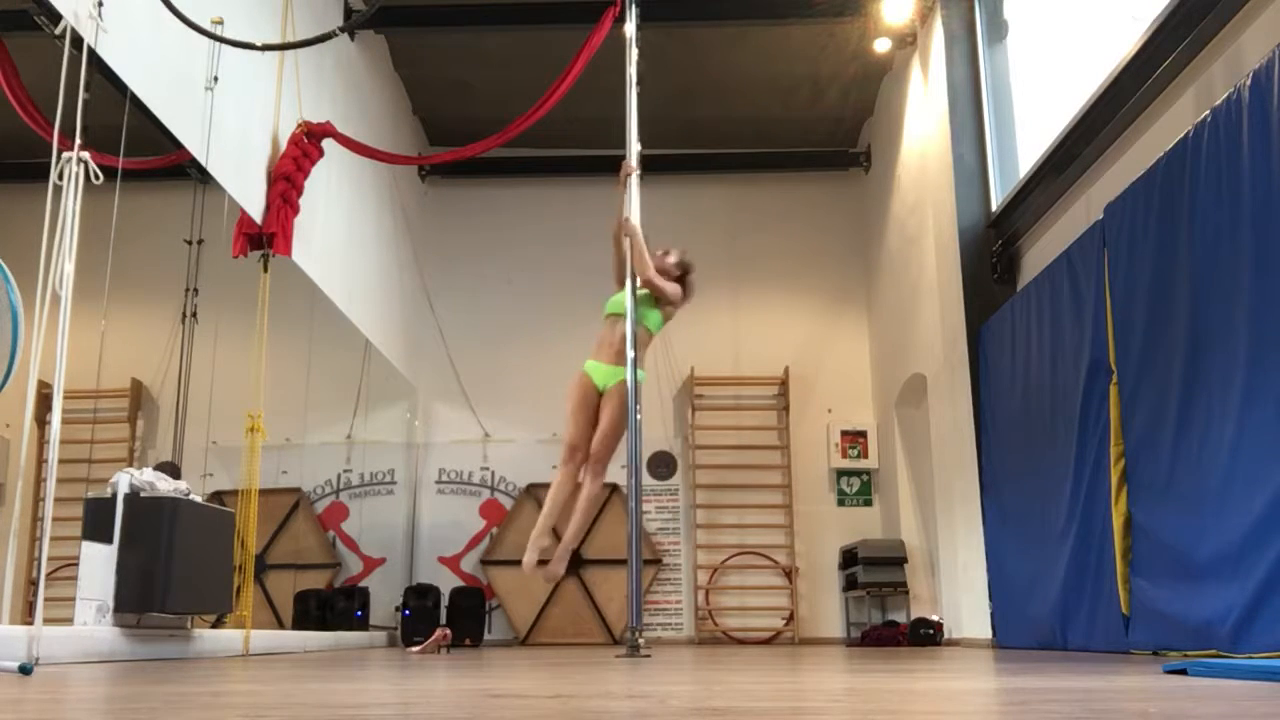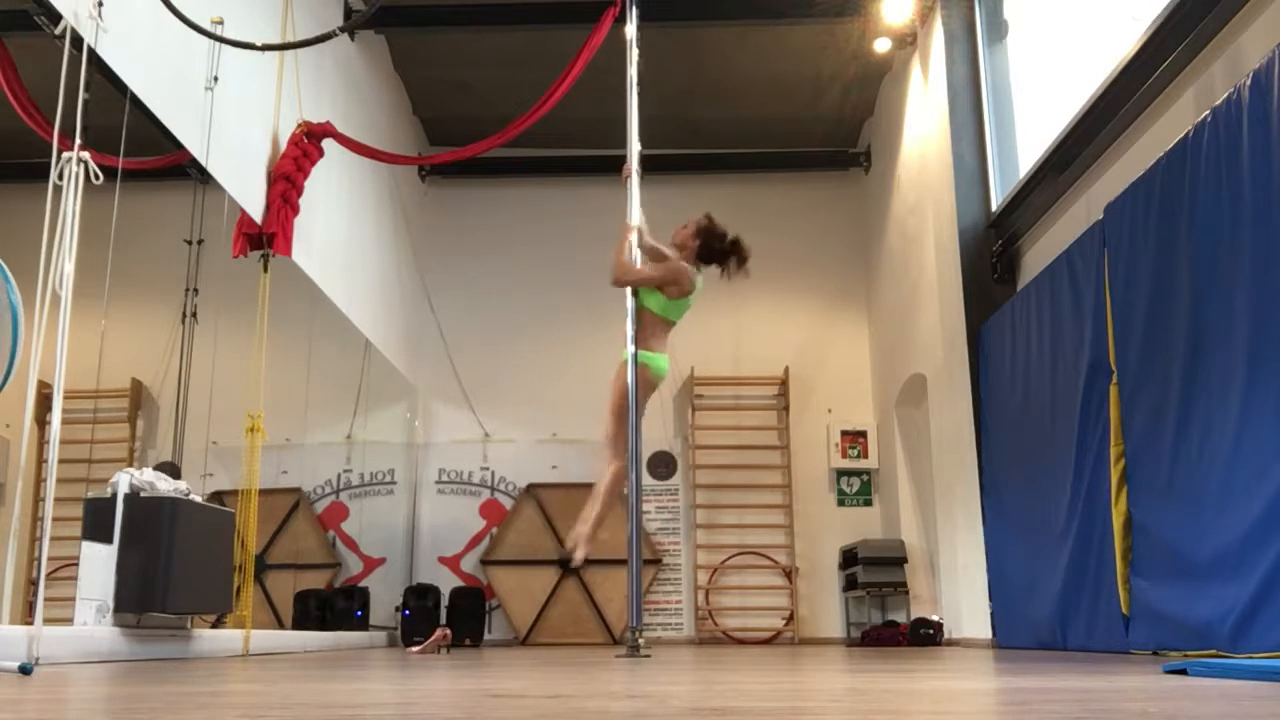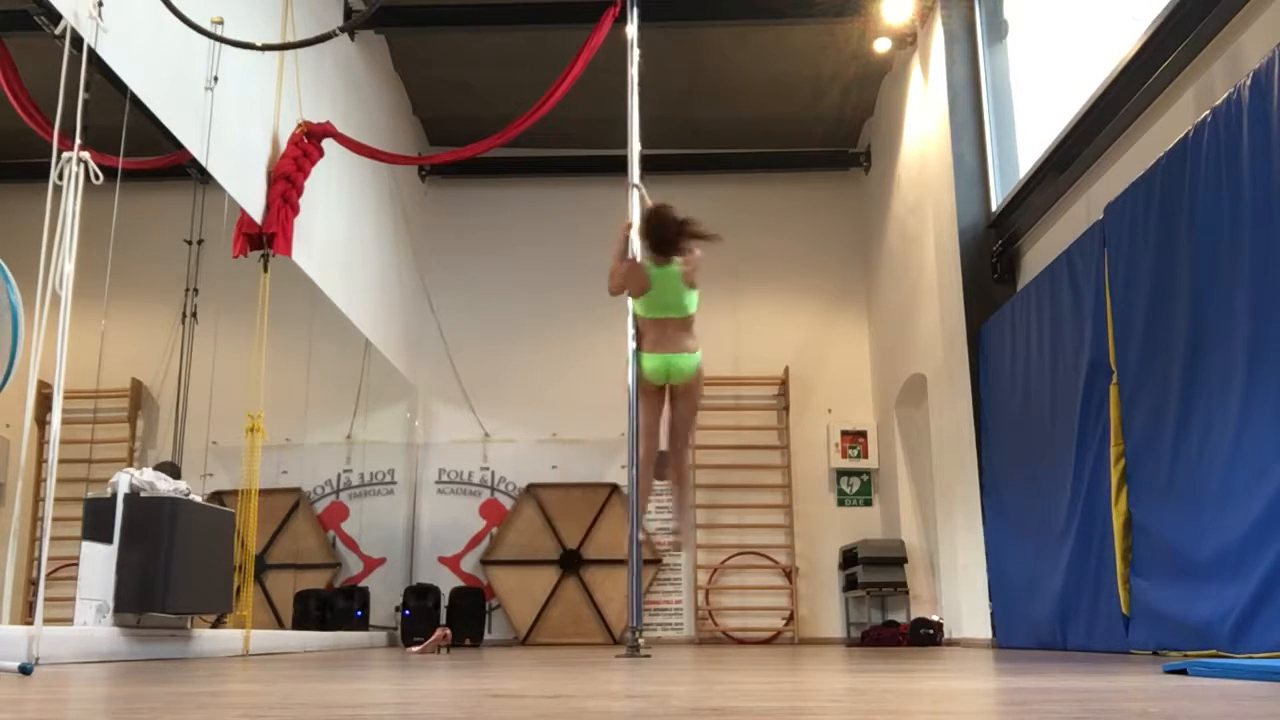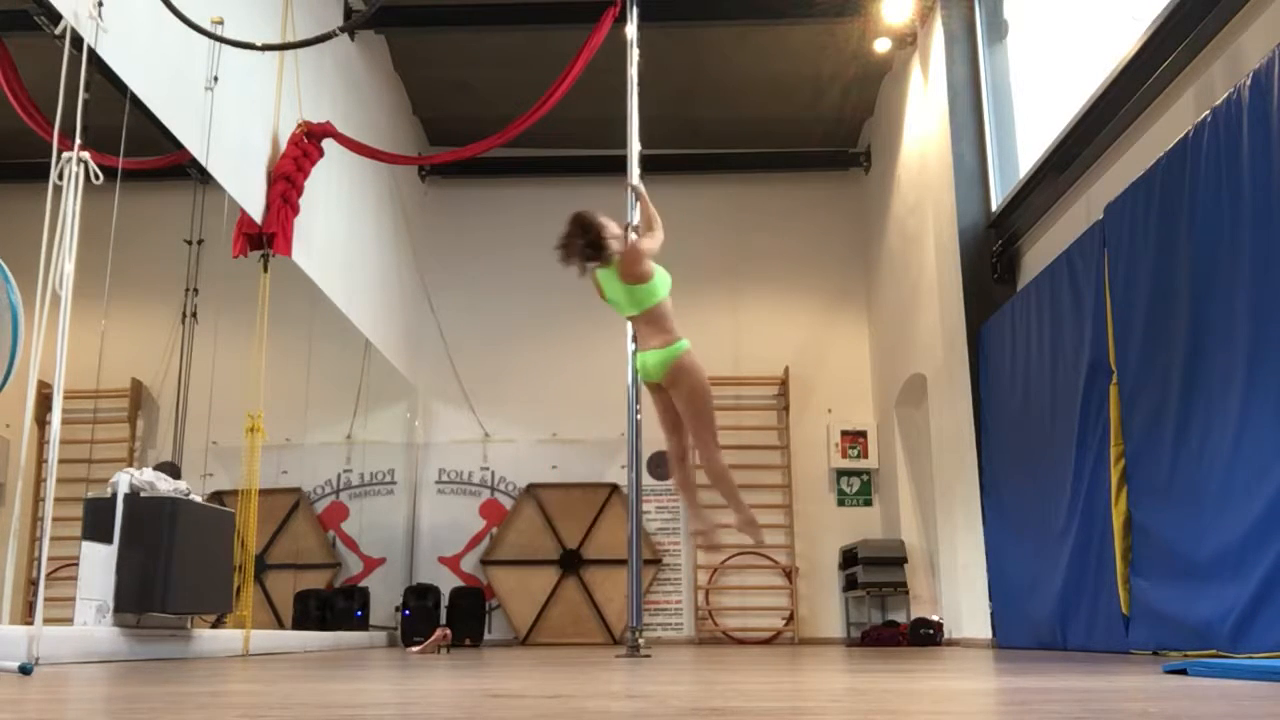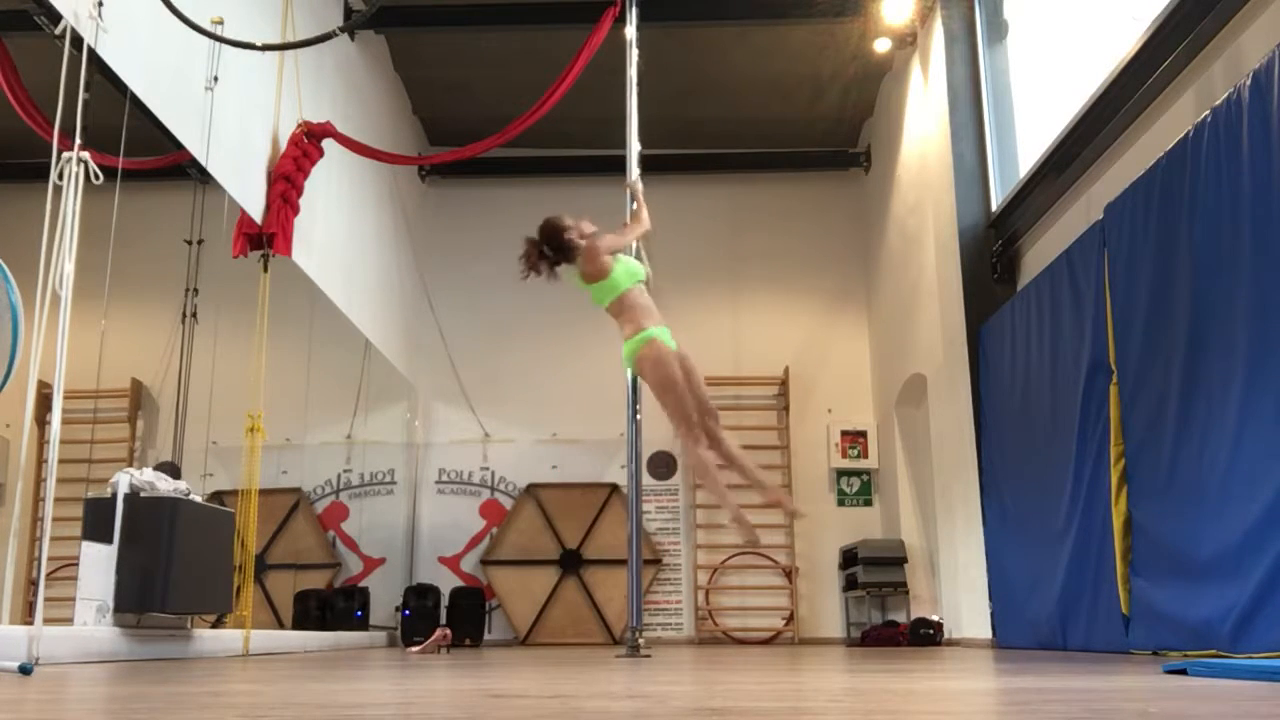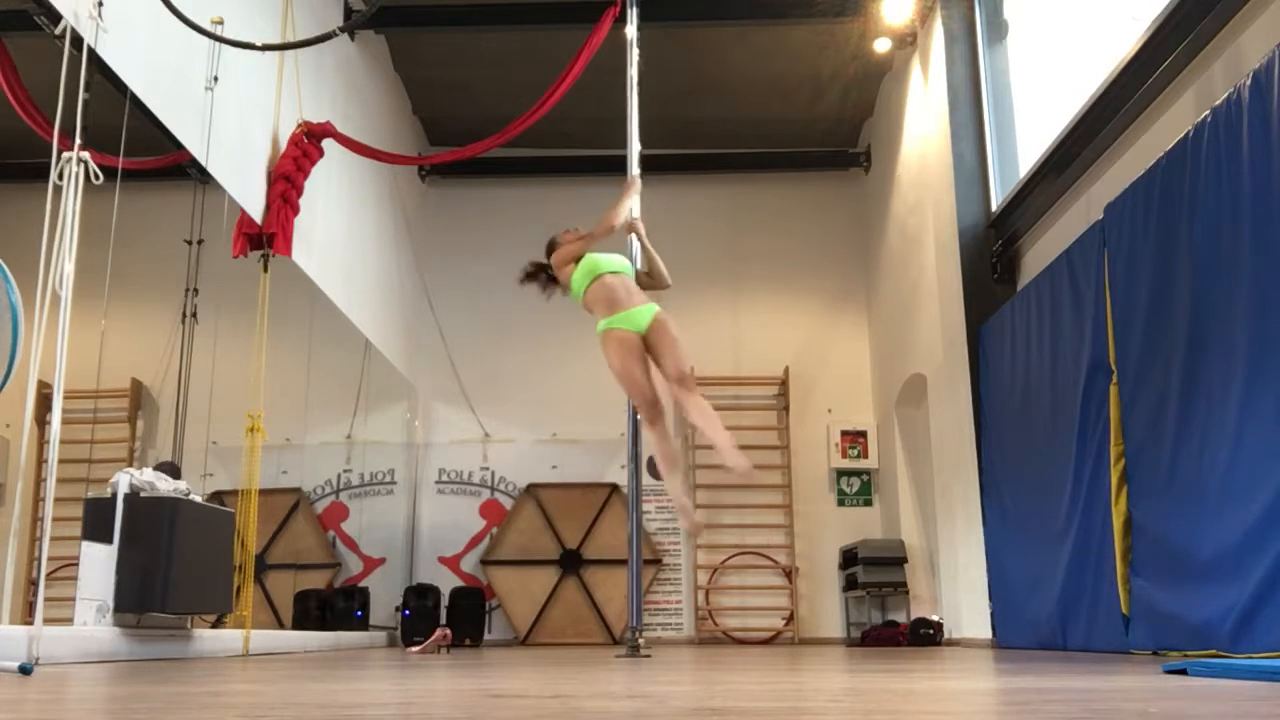
dt=0.2s
person 1, frame 1
left shoulder: (671, 297)
right shoulder: (635, 280)
left elbow: (650, 278)
right elbow: (621, 238)
left wrist: (637, 236)
right wrist: (624, 187)
left hip: (626, 379)
right hip: (593, 372)
left knee: (596, 462)
right knee: (571, 454)
left ankle: (566, 547)
right ankle: (541, 534)
person 1, frame 2
left shoulder: (681, 273)
right shoulder: (678, 267)
left elbow: (620, 276)
right elbow: (646, 241)
left wrist: (628, 238)
left hip: (639, 361)
right hip: (651, 362)
left knee: (618, 447)
right knee: (618, 446)
left ankle: (589, 527)
right ankle: (587, 522)
person 1, frame 3
left shoulder: (633, 269)
right shoulder: (690, 263)
left elbow: (617, 283)
left wrist: (623, 245)
right wrist: (642, 196)
left hip: (649, 365)
right hip: (687, 362)
left knee: (646, 450)
right knee: (679, 451)
right ankle: (679, 528)
person 1, frame 4
left shoulder: (599, 275)
right shoulder: (634, 254)
right elbow: (657, 233)
left wrist: (632, 240)
right wrist: (642, 196)
left hip: (649, 359)
right hip: (673, 355)
left knee: (678, 446)
right knee: (707, 444)
left ankle: (697, 517)
right ankle: (743, 516)
person 1, frame 5
left shoulder: (605, 263)
right shoulder: (589, 252)
right elbow: (642, 227)
left wrist: (633, 236)
right wrist: (638, 200)
left hip: (658, 341)
right hip: (647, 344)
left knee: (708, 421)
right knee: (691, 429)
left ankle: (763, 486)
right ankle: (732, 511)
person 1, frame 6
left shoulder: (620, 264)
right shoulder: (562, 260)
left elbow: (663, 280)
right elbow: (611, 223)
left wrist: (641, 236)
right wrist: (631, 191)
left hip: (651, 317)
right hip: (616, 330)
left knee: (683, 381)
right knee: (651, 411)
left ankle: (724, 444)
right ankle: (681, 500)
